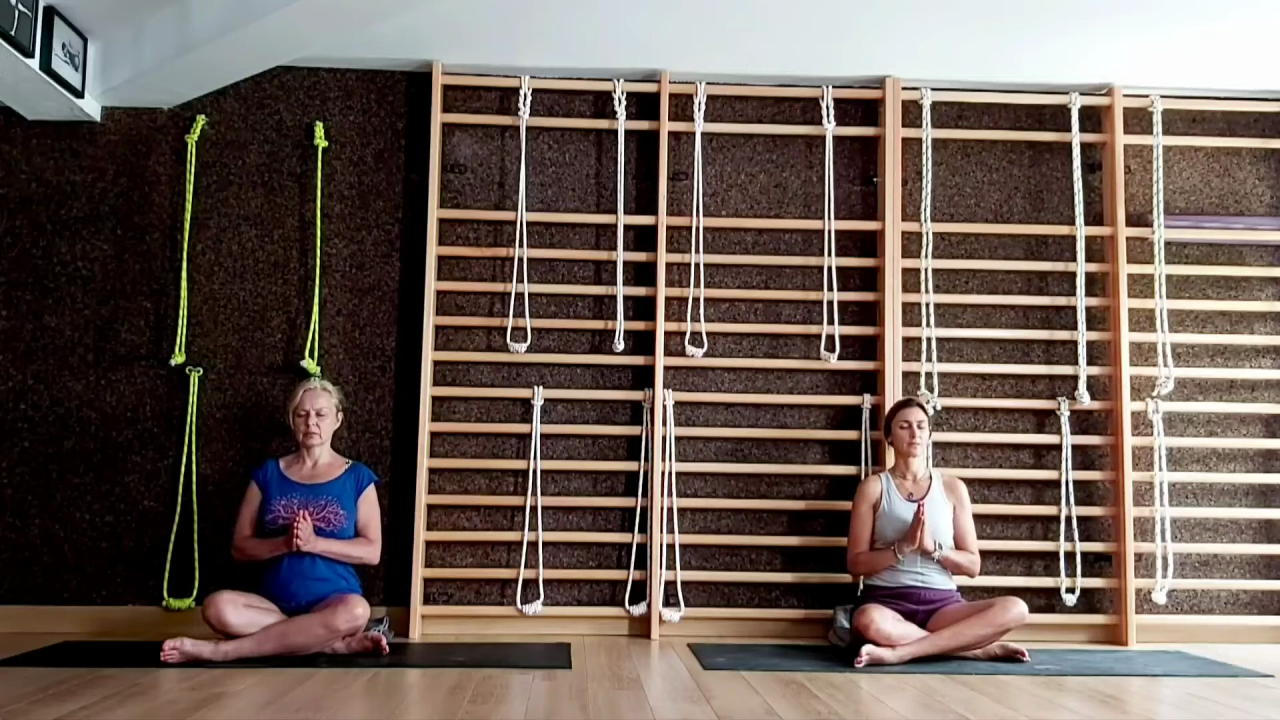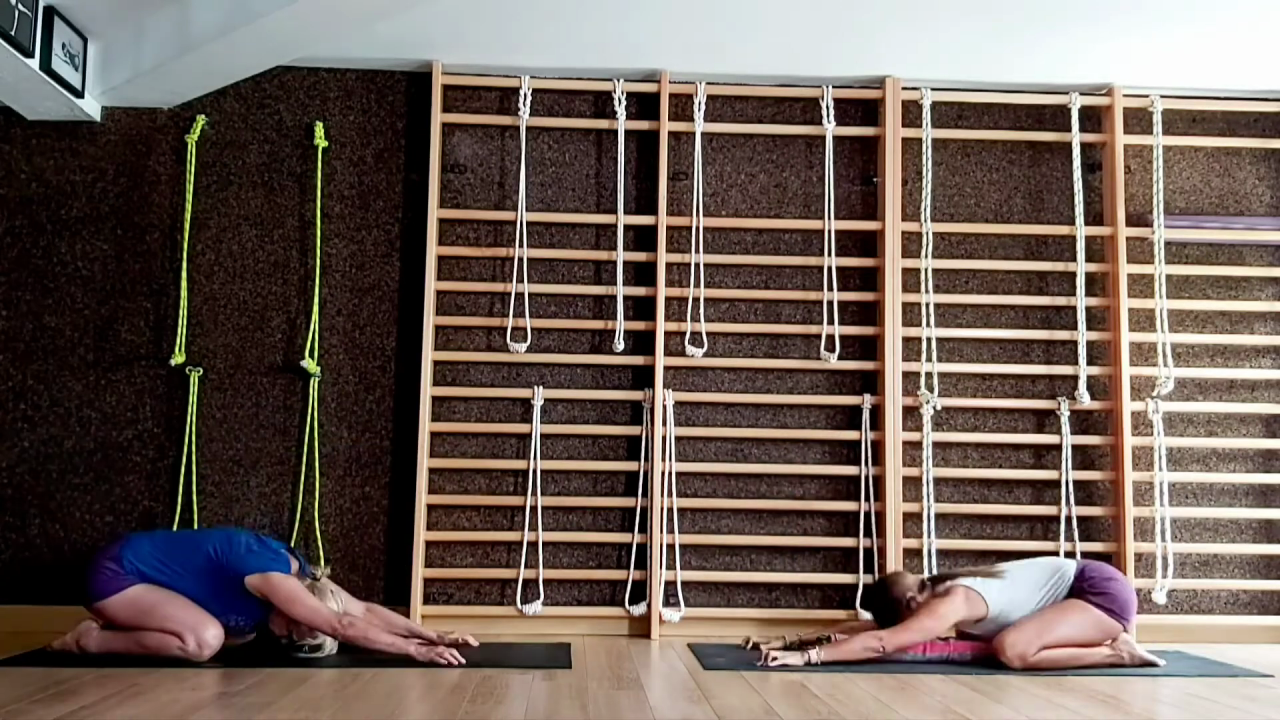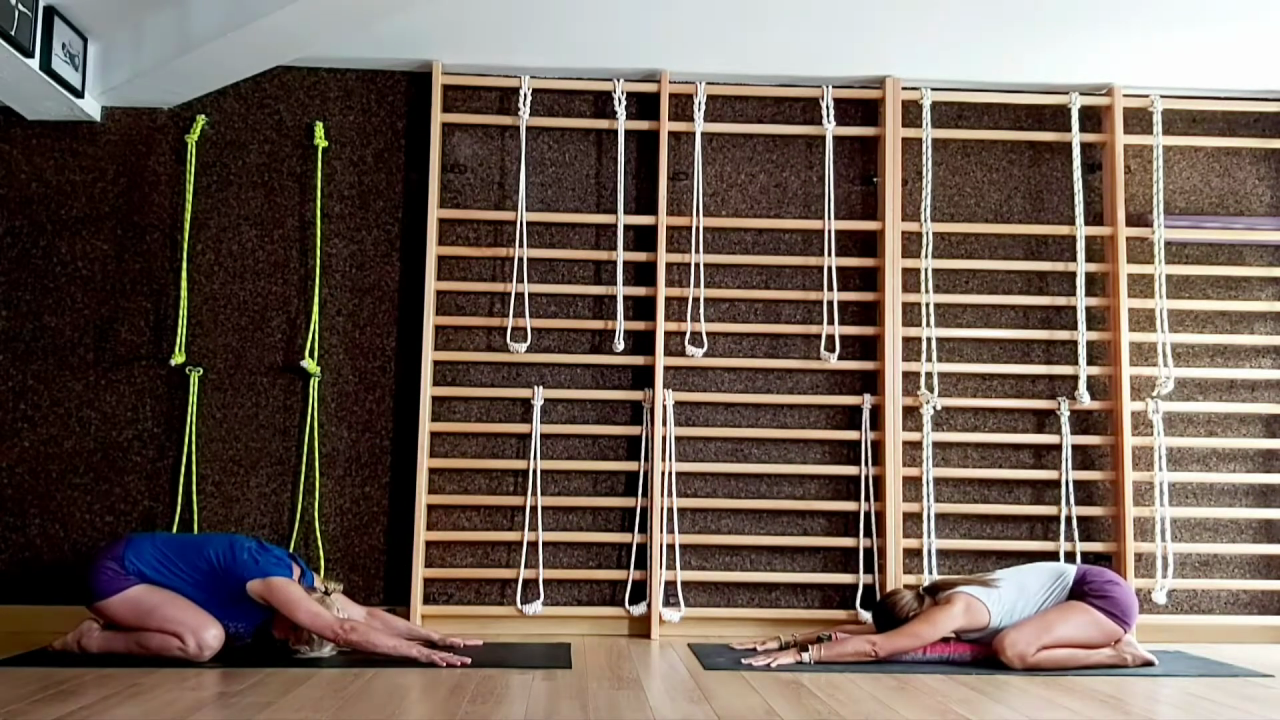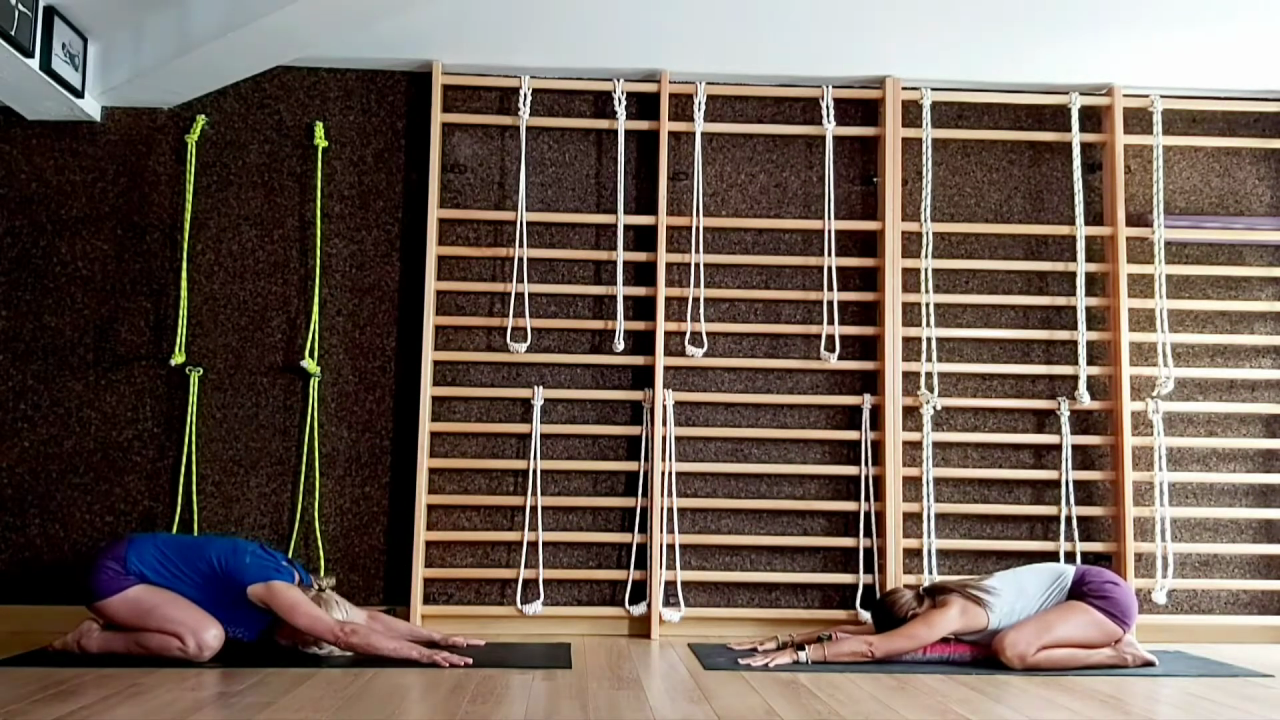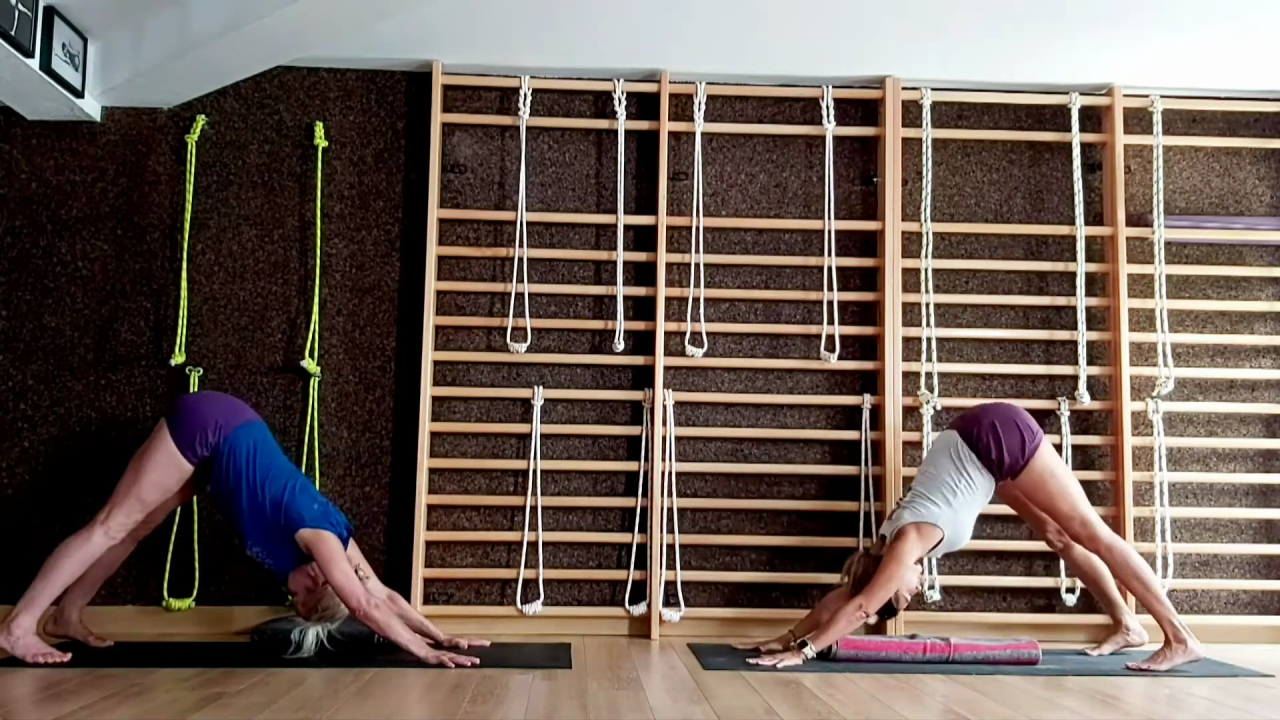
dt=1s
person 1, frame 1
left shoulder: (358, 477)
right shoulder: (267, 474)
left elbow: (371, 551)
right elbow: (241, 546)
left wrist: (314, 542)
right wrist: (284, 543)
left hip: (333, 601)
right hip: (274, 602)
left knee: (354, 611)
right knee: (218, 607)
left ankle: (222, 650)
right ankle: (337, 642)
person 1, frame 2
left shoulder: (293, 572)
right shoulder: (269, 574)
left elbow: (364, 609)
right elbow: (342, 626)
left wrist: (430, 635)
right wrist: (415, 648)
left hip: (140, 567)
right hip: (116, 574)
left knee: (239, 635)
right knee: (204, 640)
left ankle: (117, 631)
right ankle: (91, 640)
person 1, frame 3
left shoulder: (299, 576)
right shoulder: (273, 580)
left elbow: (367, 615)
right elbow: (345, 631)
left wrist: (436, 637)
right wrist: (419, 653)
left hip: (140, 564)
right hip: (117, 572)
left knee: (236, 631)
right knee: (205, 641)
left ankle: (119, 627)
right ankle: (92, 640)
person 1, frame 4
left shoulder: (297, 581)
right shoulder: (273, 586)
left elbow: (367, 617)
right elbow: (345, 635)
left wrist: (438, 637)
right wrist: (421, 653)
left hip: (140, 563)
right hip: (117, 573)
left knee: (218, 630)
right knee: (205, 641)
left ankle: (117, 626)
right ankle: (92, 640)
person 1, frame 5
left shoulder: (336, 540)
right shoulder: (321, 537)
left elbow: (383, 596)
right elbow: (367, 607)
left wrist: (443, 637)
right wrist: (425, 652)
left hip: (220, 430)
right hip: (209, 424)
left knee: (136, 528)
right knee: (114, 524)
left ankle: (65, 617)
person 2, frame 1
left shoulder: (953, 488)
right shoulder: (873, 487)
left elbow: (972, 565)
right elbow: (856, 563)
left wrist: (933, 547)
right wrist: (903, 547)
left hip: (942, 602)
right hip: (886, 600)
left knee: (1015, 609)
right knee: (869, 622)
left ankle: (900, 652)
right ankle: (980, 649)
person 2, frame 2
left shoulder: (954, 602)
right shoulder: (926, 593)
left elbow: (884, 643)
right elbow: (891, 630)
left wrist: (810, 655)
right wrist: (811, 642)
left hip: (1104, 590)
right hip: (1079, 586)
left knee: (1014, 650)
left ankle: (1119, 651)
right ankle: (1108, 640)
person 2, frame 3
left shoulder: (952, 611)
right shoulder: (934, 601)
left elbow: (874, 647)
right elbow: (858, 629)
left wrist: (801, 654)
right wrist: (788, 640)
left hip: (1103, 593)
right hip: (1084, 587)
left knee: (1012, 651)
left ankle: (1119, 654)
right ankle: (1110, 642)
person 2, frame 4
left shoulder: (949, 614)
right shoulder: (927, 605)
left elbow: (872, 649)
right elbow: (857, 631)
left wrist: (799, 654)
right wrist: (786, 640)
left hip: (1103, 595)
right hip: (1081, 586)
left knee: (1012, 651)
right knee: (992, 643)
left ankle: (1120, 654)
right ankle: (1109, 642)
person 2, frame 5
left shoulder: (908, 541)
right shoulder: (894, 544)
left elbow: (859, 607)
right elbow: (840, 596)
left wrist: (804, 651)
right wrist: (788, 638)
left hip: (998, 434)
right hip: (982, 438)
left knee: (1090, 532)
right knee: (1058, 535)
left ankle: (1181, 639)
right ankle: (1127, 627)
